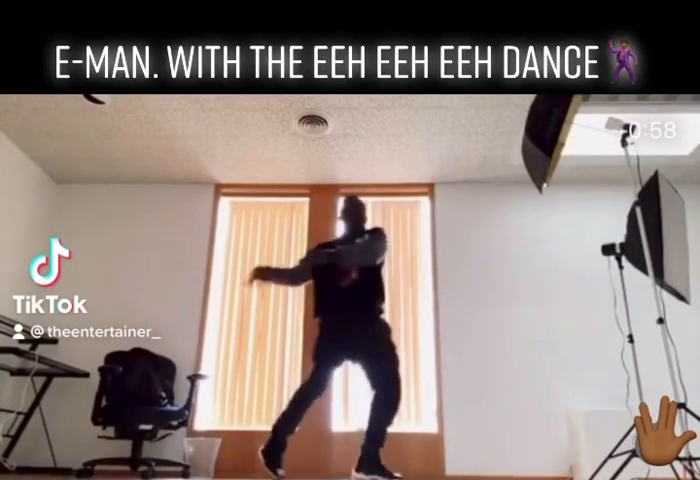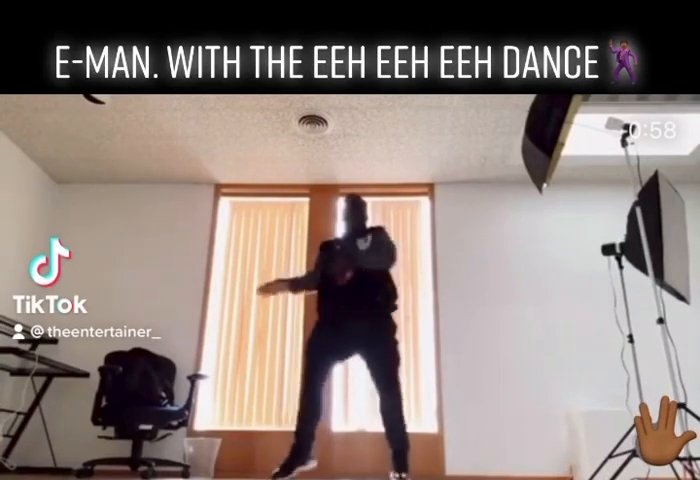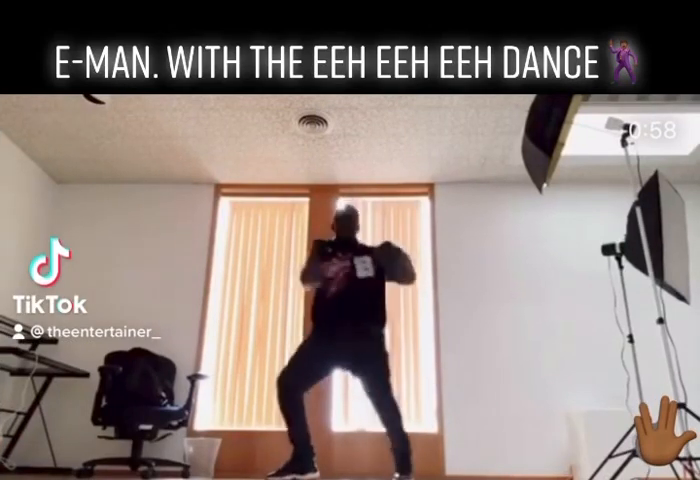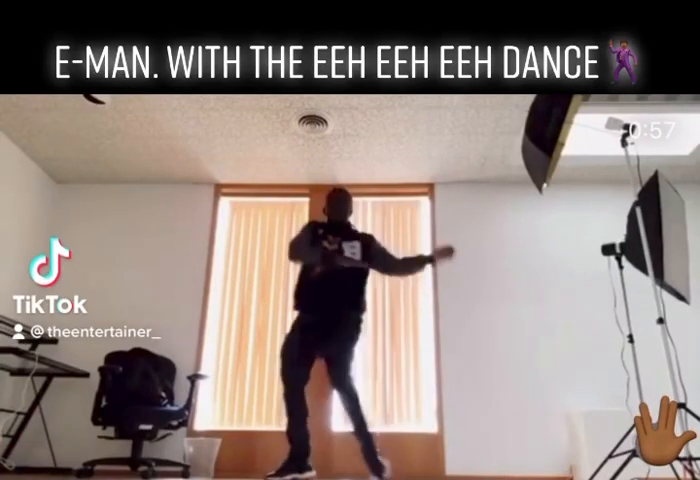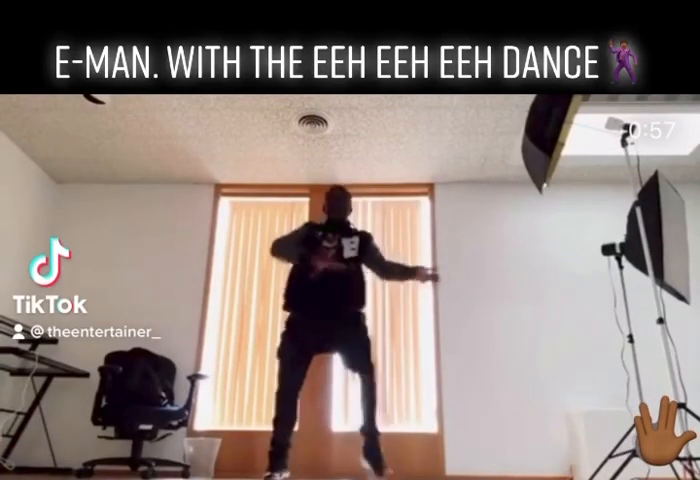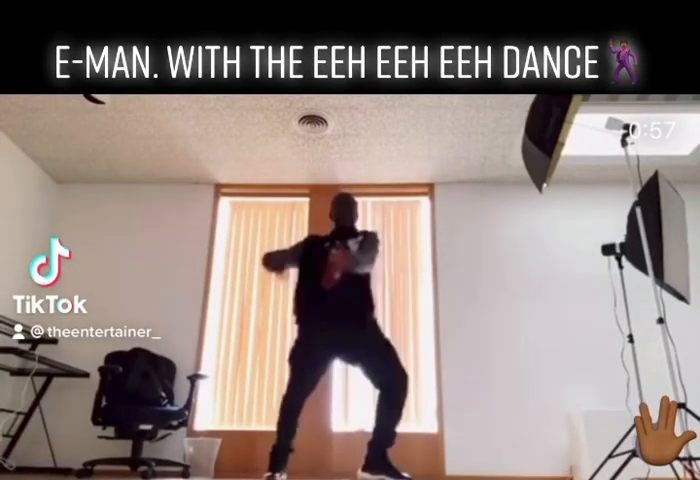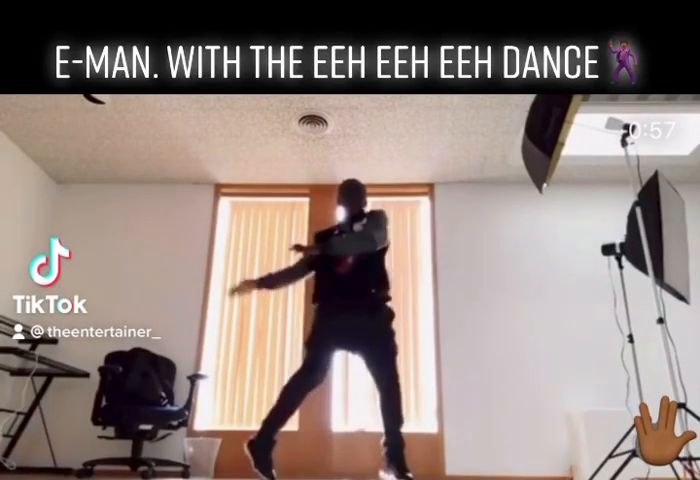
dt=0.2s
person 1, frame 1
left shoulder: (374, 238)
right shoulder: (325, 249)
left elbow: (370, 254)
right elbow: (297, 276)
left wrist: (327, 257)
right wrist: (267, 273)
left hip: (369, 324)
right hip: (336, 324)
left knee: (390, 386)
right knee: (319, 382)
right ankle: (275, 446)
person 1, frame 2
left shoulder: (377, 236)
right shoulder: (330, 248)
left elbow: (387, 260)
right elbow: (315, 279)
left wrist: (349, 257)
right wrist: (286, 284)
left hip: (374, 320)
right hip: (336, 320)
left knee: (388, 384)
right knee: (312, 377)
right ankle: (301, 451)
person 1, frame 3
left shoulder: (376, 256)
right shoulder: (322, 250)
left elbow: (407, 276)
right elbow: (309, 278)
left wrist: (393, 254)
right wrist: (322, 272)
left hip: (364, 336)
right hip: (326, 335)
left knee: (381, 396)
right knee: (287, 384)
person 1, frame 4
left shoulder: (364, 242)
right shoulder: (312, 231)
left elbow: (395, 267)
right elbow: (296, 251)
left wrist: (429, 258)
right wrist: (334, 259)
left hip: (343, 319)
right hip: (310, 318)
left knee: (339, 378)
right knee: (292, 379)
left ankle: (370, 454)
person 1, frame 5
left shoulder: (361, 239)
right shoulder: (309, 231)
left elbow: (383, 268)
right elbow: (278, 248)
left wrist: (413, 272)
right wrist: (313, 257)
left hip: (344, 315)
right hip: (304, 316)
left knee: (364, 369)
right knee: (289, 381)
left ankle: (371, 444)
person 1, frame 6
left shoulder: (367, 240)
right shoulder: (312, 245)
left elbow: (365, 262)
right elbow: (272, 259)
left wrist: (348, 260)
right wrist: (278, 264)
left hip: (358, 325)
right hip: (317, 327)
left knee: (395, 380)
right knee: (298, 389)
person 1, frame 7
left shoulder: (377, 220)
right shoulder: (326, 236)
left elbow: (370, 242)
right elbow: (297, 271)
left wrist: (322, 249)
right wrist: (259, 283)
left hip: (371, 310)
right hip: (333, 312)
left knee: (387, 377)
right knee: (311, 373)
right ankle: (262, 443)
